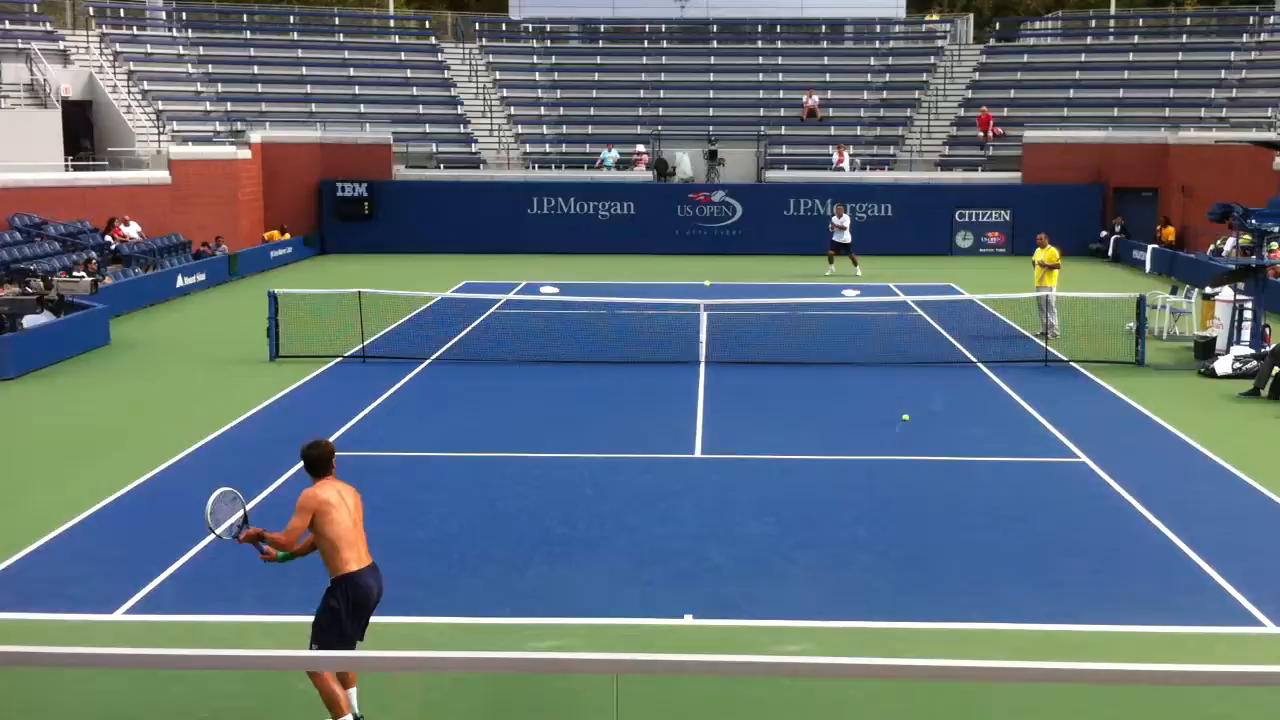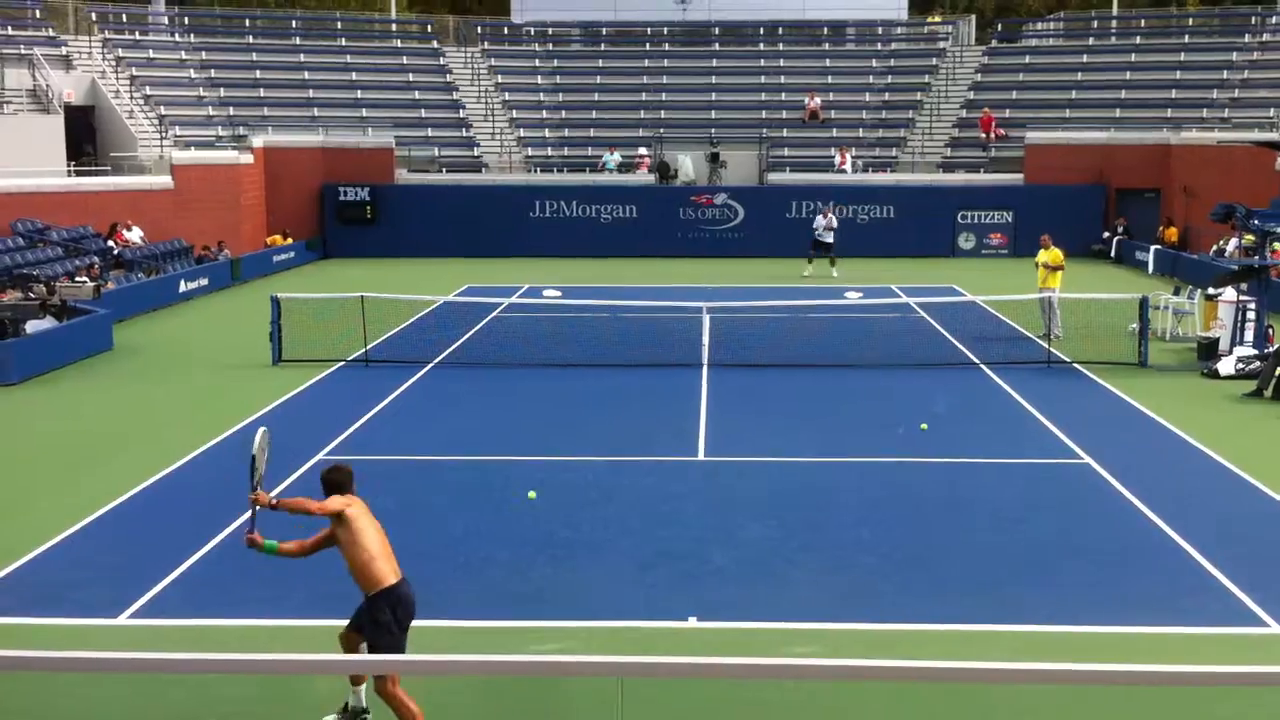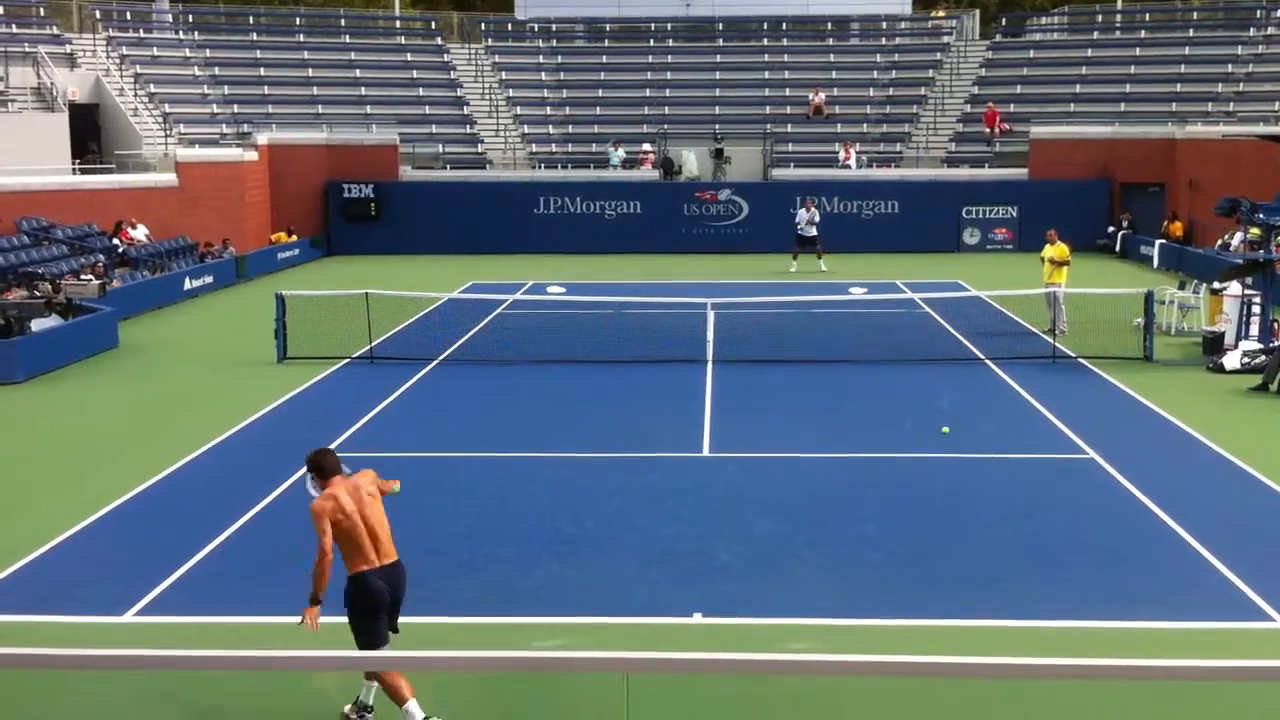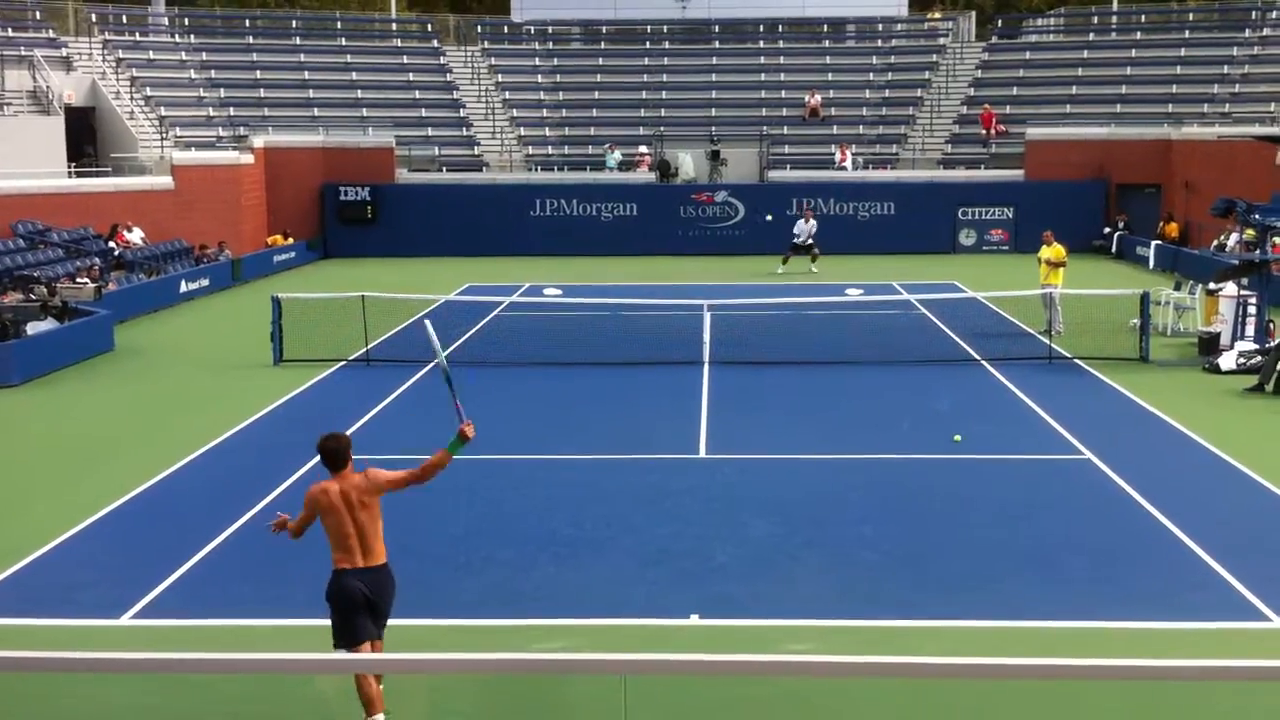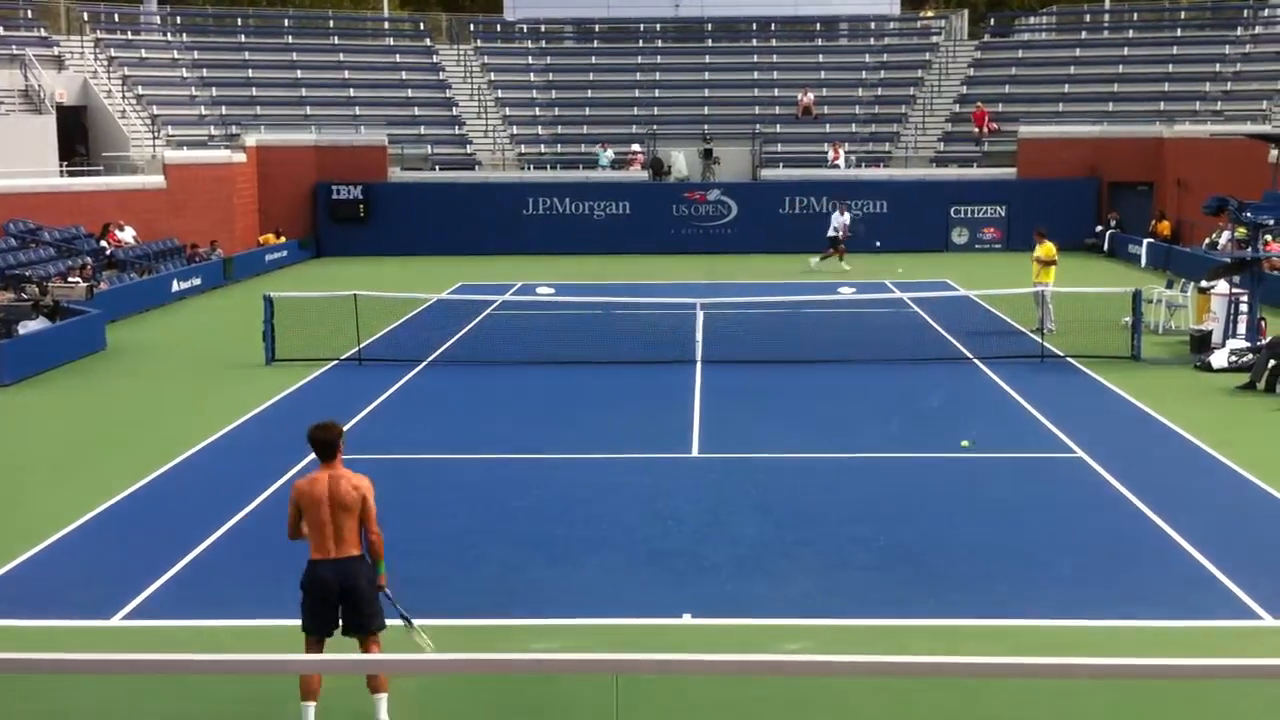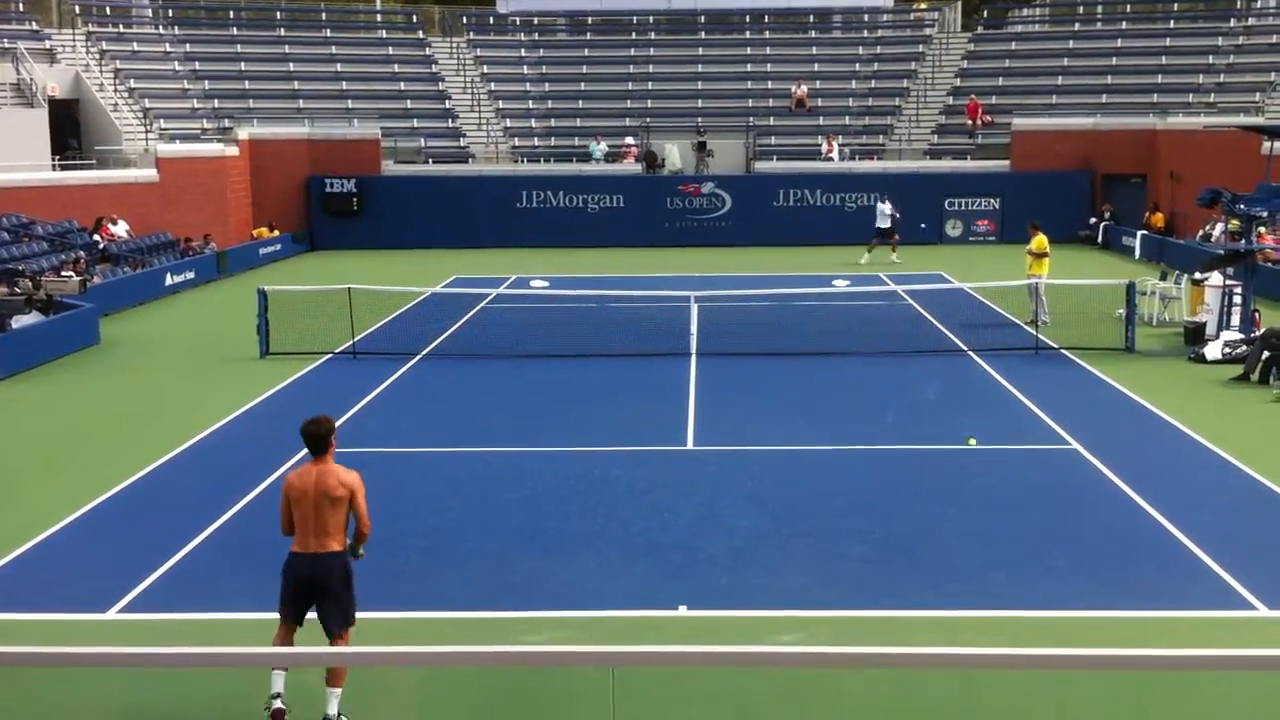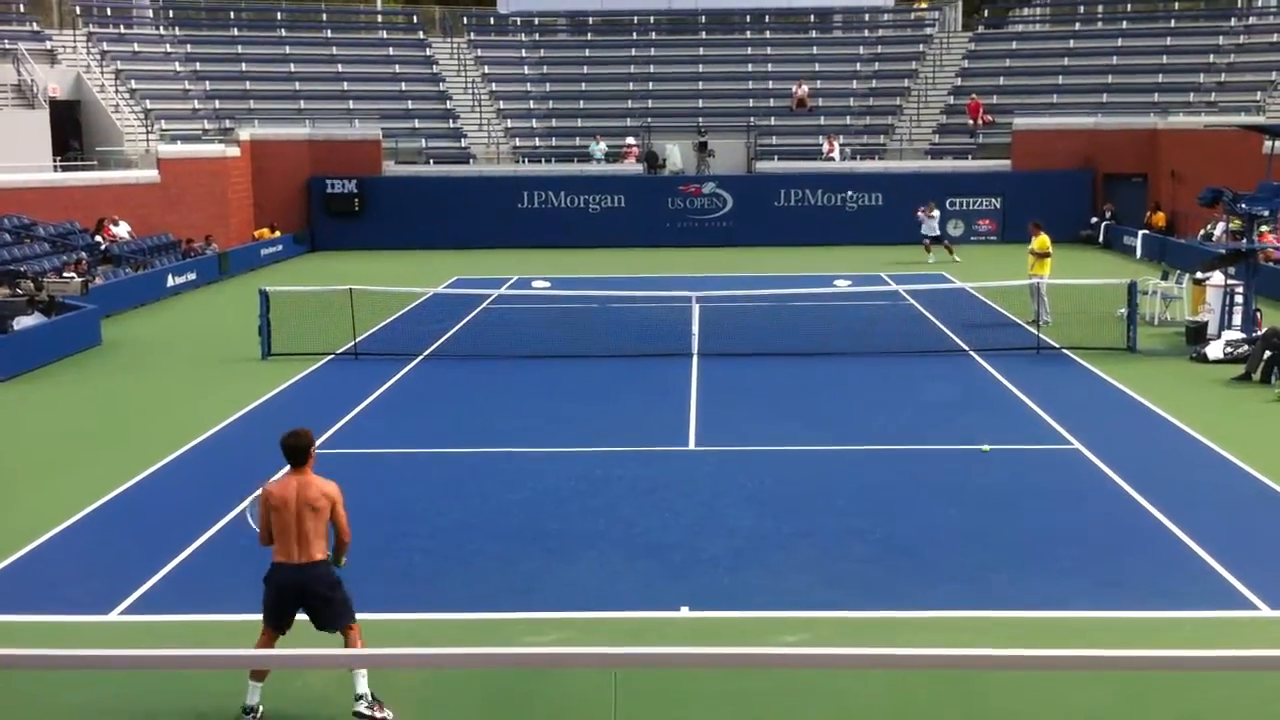
dt=0.4s
person 1, frame 1
left shoulder: (312, 496)
right shoulder: (350, 492)
left elbow: (288, 542)
left wrist: (258, 535)
right wrist: (282, 556)
left hip: (350, 586)
right hip: (370, 578)
left knee: (317, 667)
right knee: (335, 650)
person 1, frame 2
left shoulder: (347, 504)
right shoulder: (337, 525)
left elbow: (314, 507)
right elbow: (303, 548)
left wrist: (272, 503)
right wrist: (264, 545)
left hip: (389, 599)
right hip: (384, 595)
left knee: (386, 685)
right knee: (349, 638)
person 1, frame 3
left shoulder: (322, 505)
right shoulder: (365, 480)
left elbow: (325, 555)
right elbow: (392, 487)
left wrist: (314, 602)
right wrist: (390, 487)
left hip: (365, 586)
right hip: (396, 573)
right knee: (377, 647)
person 1, frame 4
left shoulder: (315, 495)
right shoulder: (370, 480)
left elbow: (297, 532)
right elbow: (418, 475)
left wrist: (286, 523)
right wrist: (456, 442)
left hip: (346, 582)
right hip: (381, 577)
right knee: (373, 642)
person 1, frame 5
left shoulder: (301, 487)
right shoulder: (360, 484)
left elbow: (292, 533)
right elbow: (373, 535)
right wrist: (379, 571)
left hip: (318, 572)
right hip: (354, 569)
left knee: (313, 649)
right knee: (370, 646)
person 1, frame 6
left shoulder: (291, 480)
right shoulder: (349, 479)
left elbow: (287, 529)
right elbow: (364, 528)
right wrist: (356, 549)
left hip: (299, 563)
right hip: (333, 563)
left knee: (285, 629)
right knee: (339, 640)
person 1, frame 7
left shoulder: (269, 491)
right shoulder: (329, 490)
left elbow: (266, 540)
right elbow: (345, 537)
right wrist: (337, 558)
left hip: (283, 575)
right hip: (319, 573)
left knee: (268, 636)
right knee: (352, 633)
